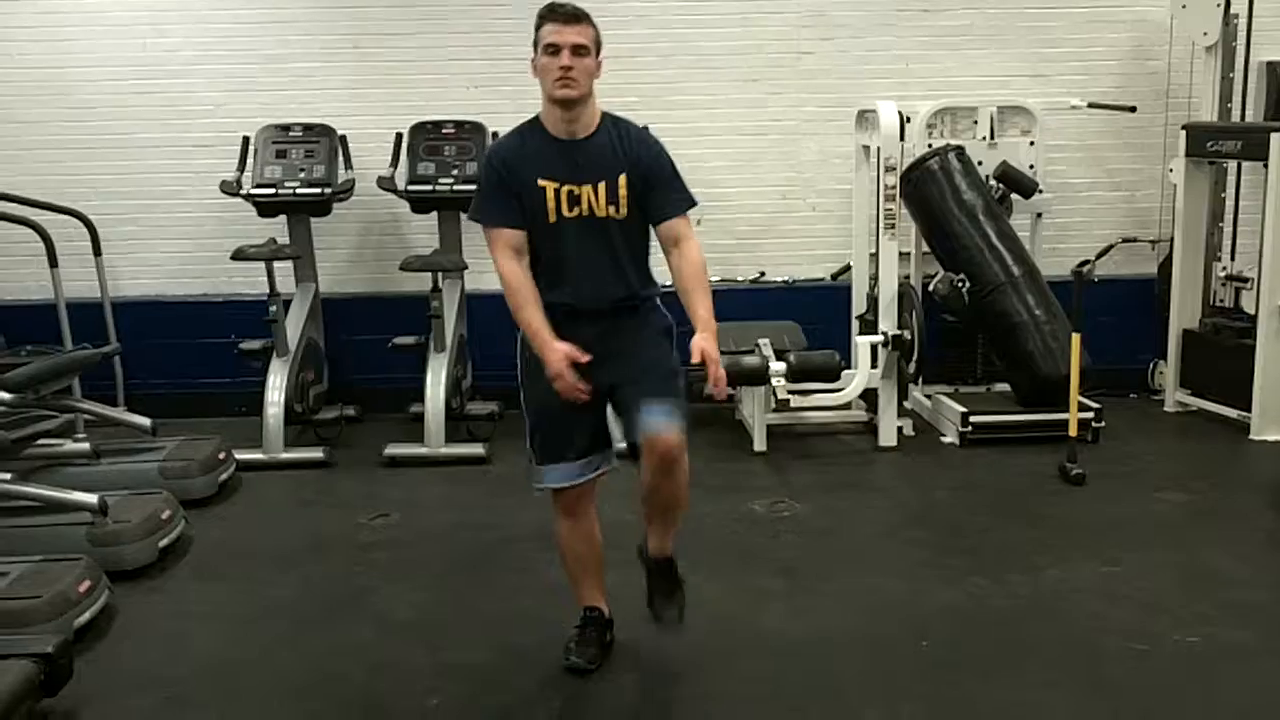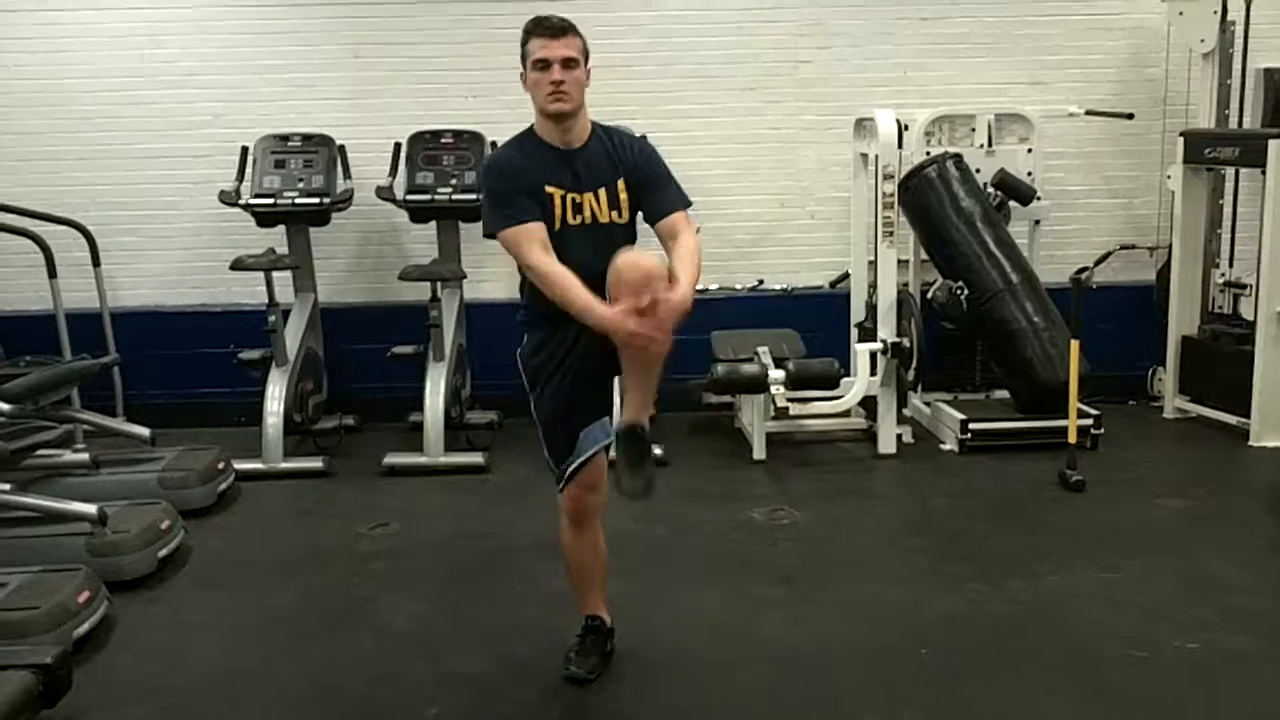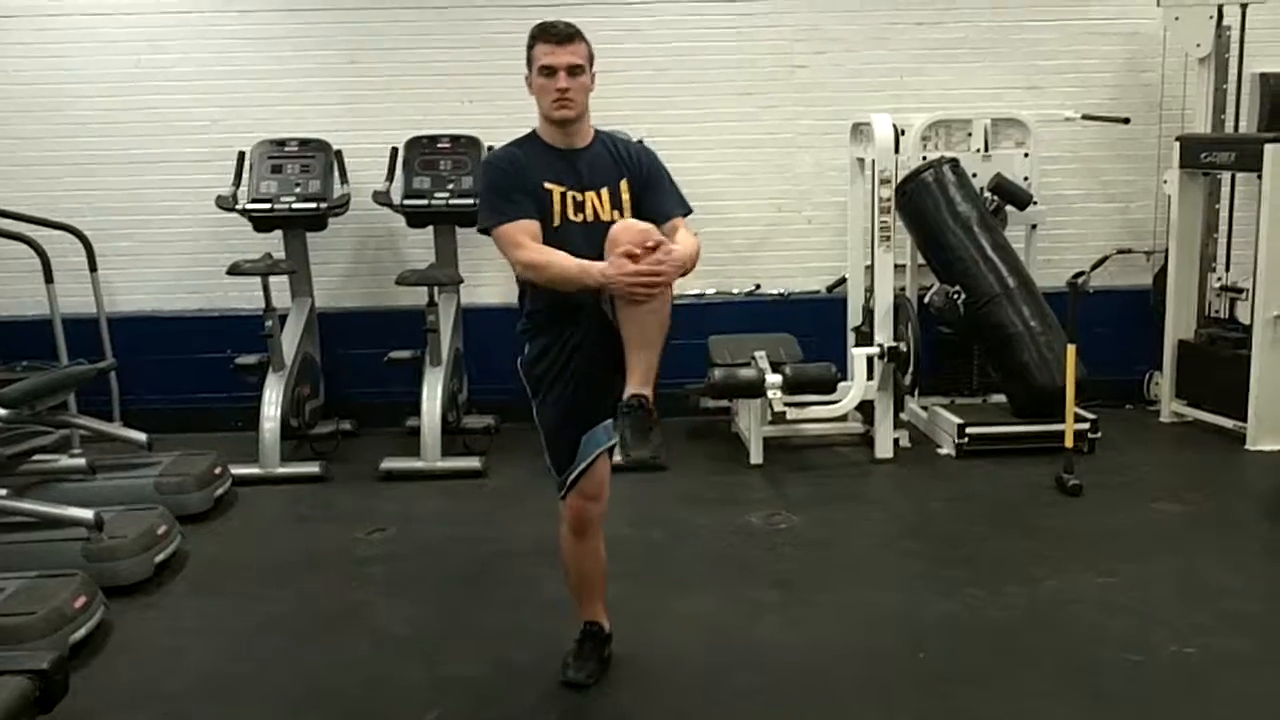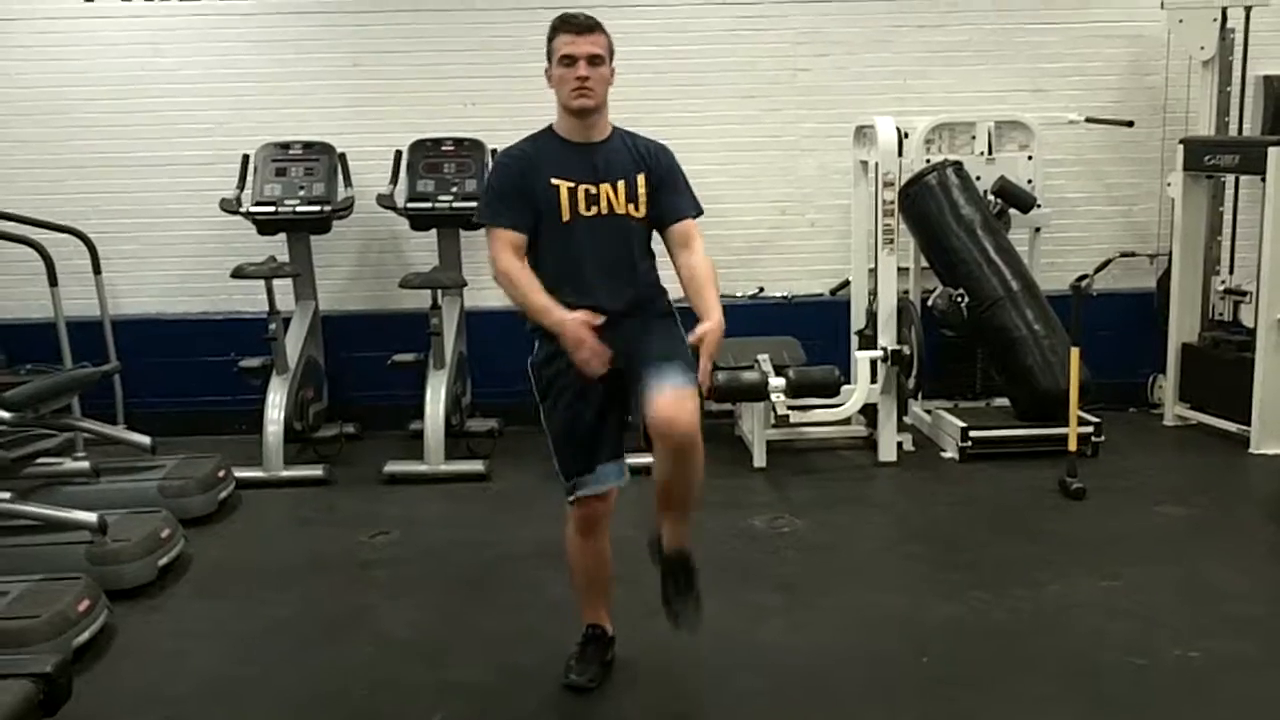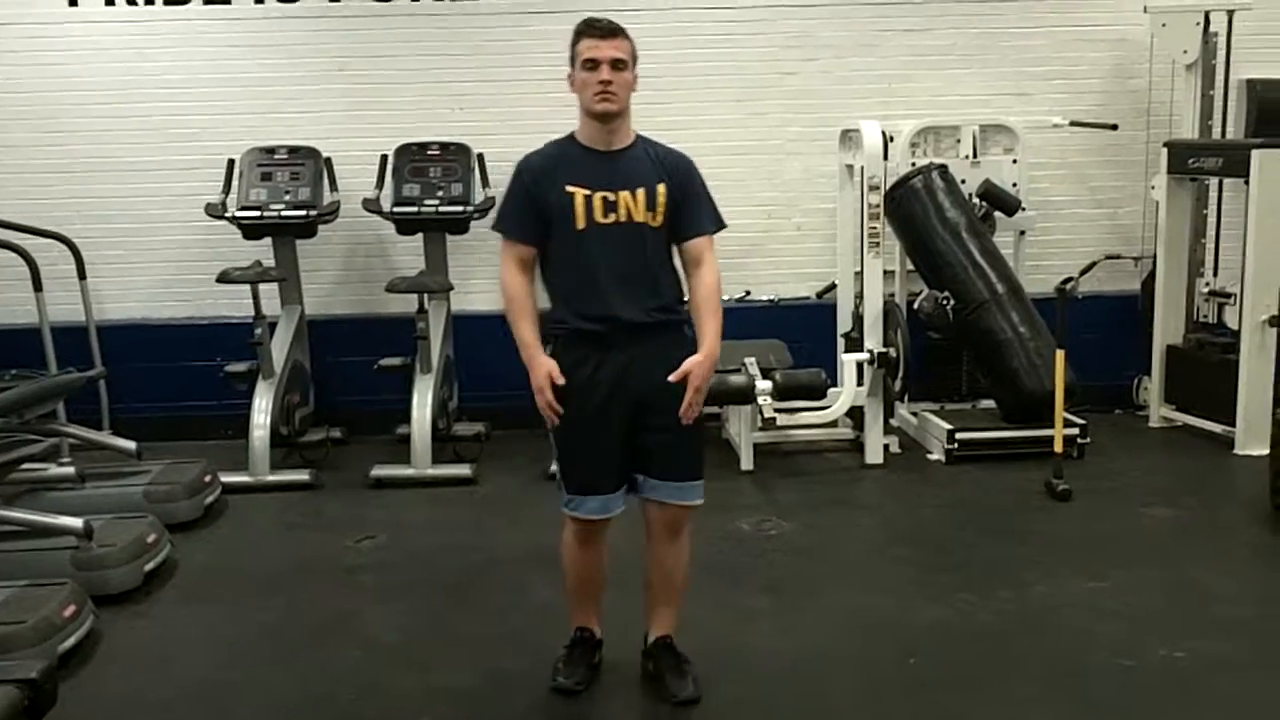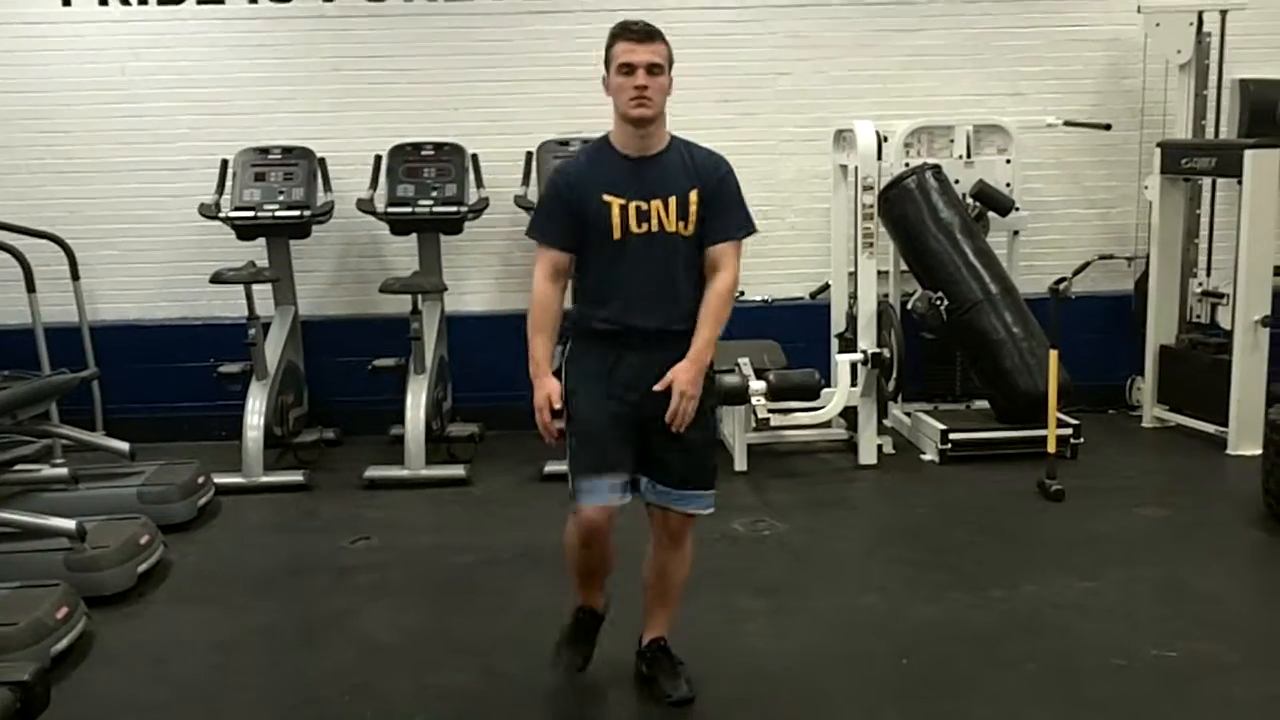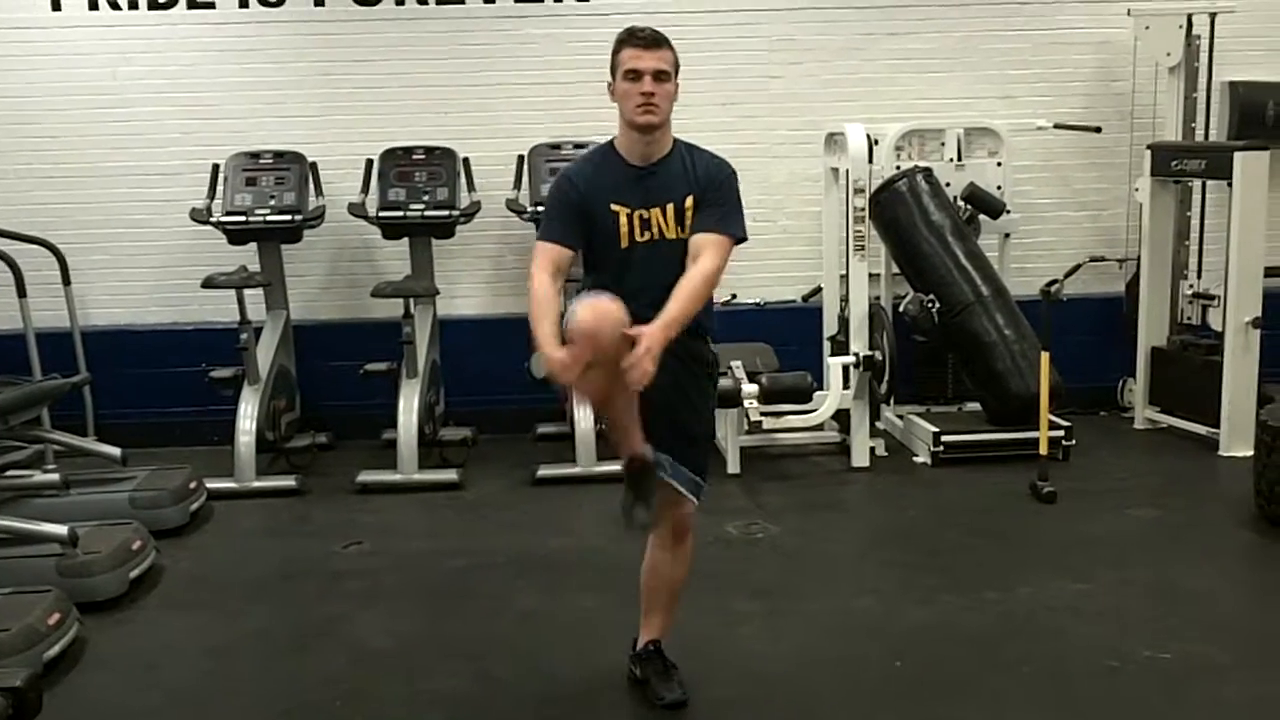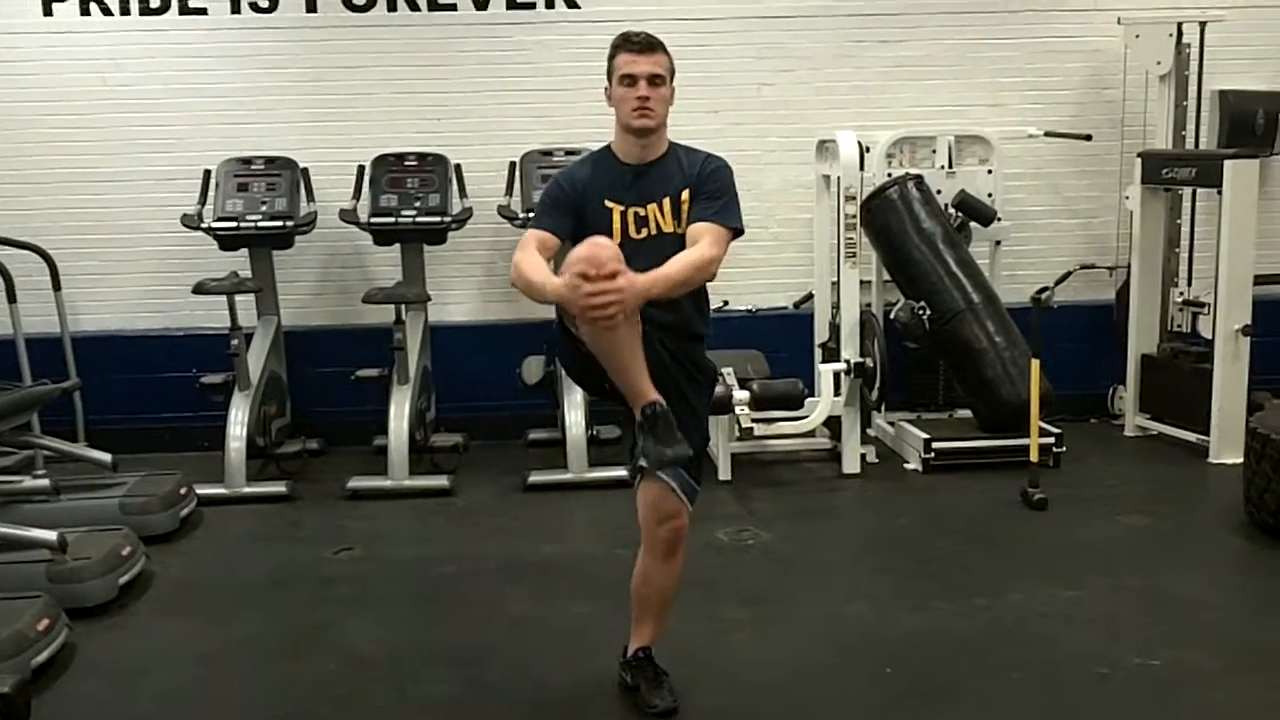
dt=0.3s
person 1, frame 1
left shoulder: (638, 147)
right shoulder: (508, 158)
left elbow: (679, 241)
right elbow: (510, 258)
left wrist: (705, 329)
right wrist: (545, 344)
left hip: (633, 323)
right hip: (556, 339)
left knee: (665, 445)
right knee: (570, 491)
left ankle: (660, 555)
right ankle: (593, 615)
person 1, frame 2
left shoulder: (630, 151)
right shoulder: (507, 167)
left elbow: (682, 236)
right elbow: (538, 263)
left wrist: (682, 291)
right wrist: (604, 317)
left hip: (631, 323)
right hip: (557, 334)
left knee: (637, 266)
right knee: (580, 494)
left ankle: (632, 428)
right ankle: (595, 626)
person 1, frame 3
left shoulder: (633, 158)
right shoulder: (508, 167)
left elbow: (683, 236)
right elbow: (527, 256)
left wrist: (673, 257)
right wrist: (604, 274)
left hip: (628, 321)
right hip: (558, 341)
left knee: (635, 236)
right knee: (583, 503)
left ankle: (637, 402)
right ankle: (593, 631)
person 1, frame 4
left shoulder: (650, 157)
right shoulder: (521, 164)
left elbow: (686, 243)
right elbow: (506, 258)
left wrist: (712, 316)
right wrist: (557, 319)
left hip: (648, 324)
right hip: (571, 348)
left knee: (678, 427)
right knee: (588, 502)
left ankle: (674, 551)
right ankle: (596, 633)
person 1, frame 5
left shoulder: (671, 168)
right shoulder: (541, 171)
left elbow: (700, 262)
right elbow: (515, 269)
left wrist: (709, 347)
right wrist: (533, 356)
left hip: (664, 357)
right hip: (582, 365)
left knee: (670, 514)
right knee: (587, 516)
left ankle: (661, 644)
right ankle: (585, 637)
person 1, frame 6
left shoulder: (708, 172)
right shoulder: (575, 176)
left elbow: (723, 274)
right elbow: (549, 276)
left wrist: (694, 364)
right wrist: (541, 370)
left hip: (680, 366)
right hip: (601, 358)
left knee: (675, 518)
right knee: (593, 517)
left ankle: (655, 646)
right ankle: (586, 609)
person 1, frame 7
left shoulder: (711, 174)
right shoulder: (581, 180)
left elbow: (705, 265)
right elbow: (547, 269)
left wrist: (659, 335)
right wrist: (550, 346)
left hip: (681, 355)
right hip: (611, 348)
left knee: (677, 513)
right knee: (597, 319)
left ankle: (649, 649)
right ankle: (637, 461)
person 1, frame 8
left shoulder: (706, 173)
right shoulder: (578, 181)
left elbow: (707, 256)
right elbow: (524, 261)
left wrist: (640, 286)
right wrist: (565, 288)
left hip: (678, 355)
right hip: (600, 350)
left knee: (667, 521)
right knee: (594, 252)
left ankle: (639, 657)
right ankle: (652, 414)
